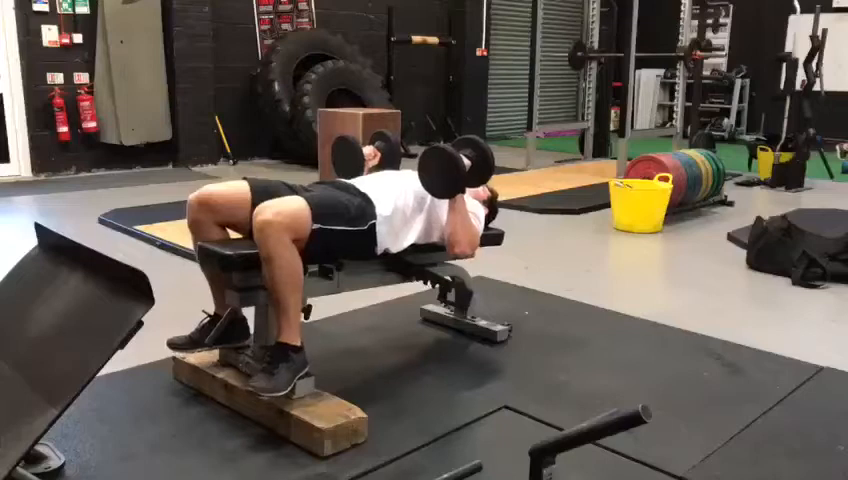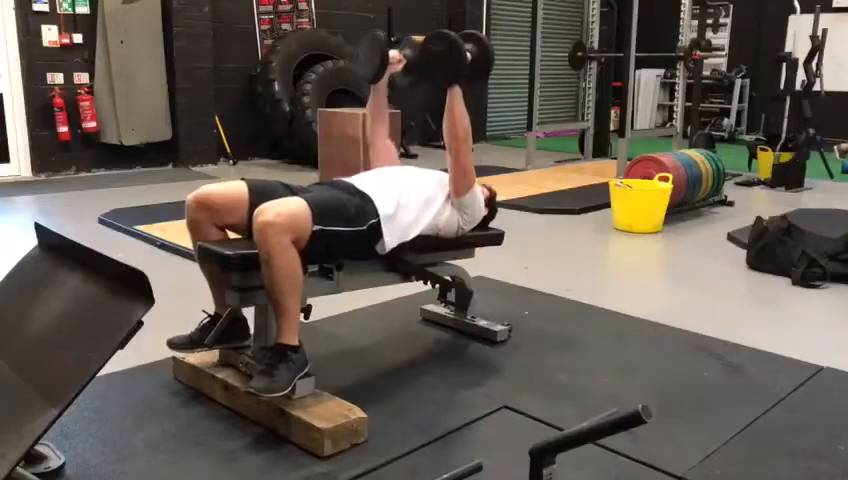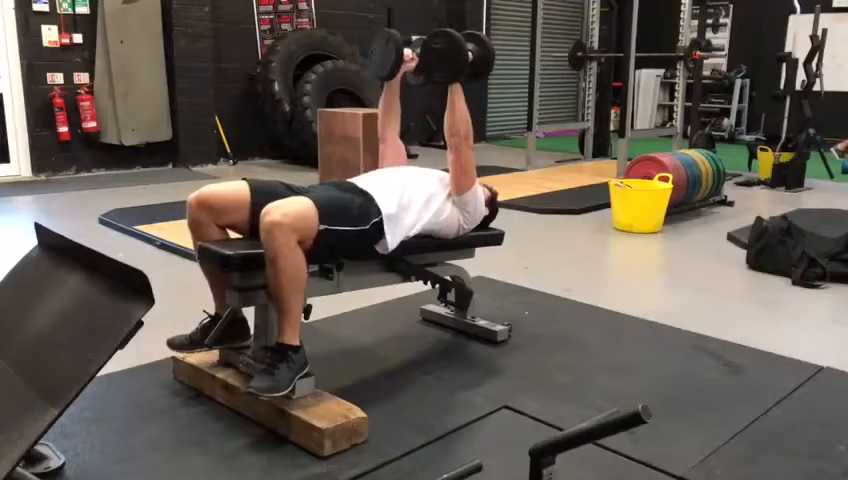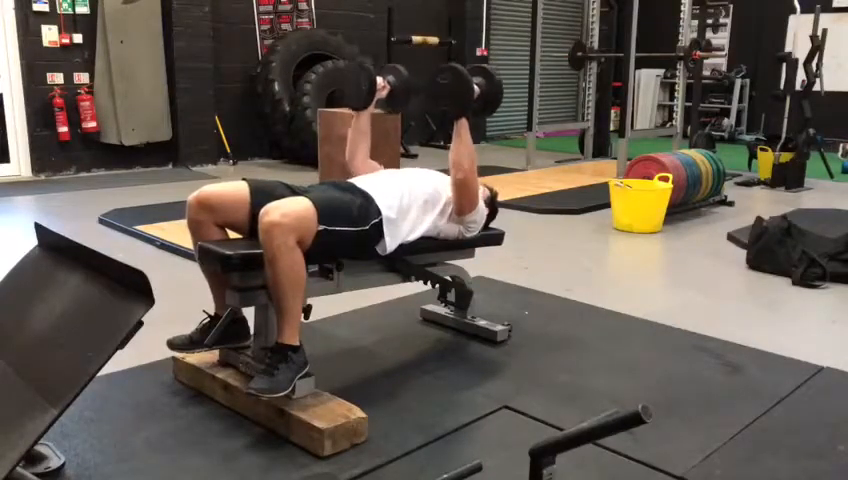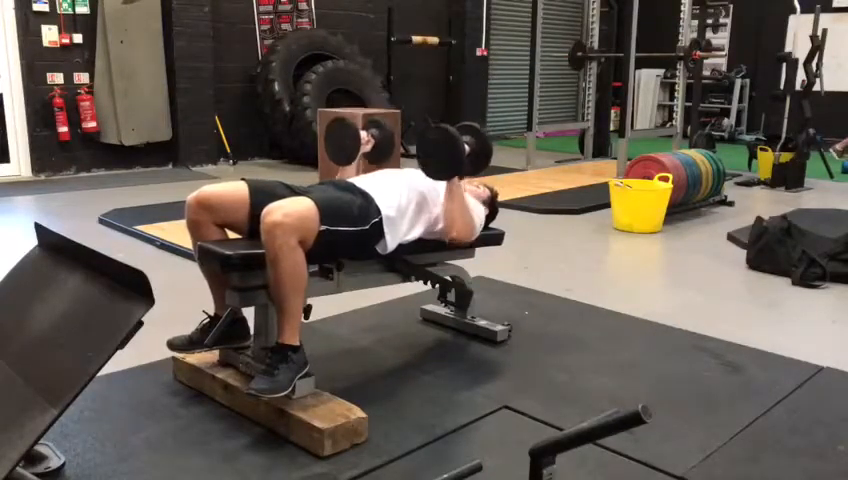
dt=0.7s
person 1, frame 1
left shoulder: (469, 210)
right shoulder: (422, 189)
left elbow: (462, 248)
right wrist: (361, 166)
left hip: (364, 215)
left knee: (272, 220)
right knee: (203, 203)
left ankle: (290, 351)
right ankle: (227, 321)
person 1, frame 2
left shoulder: (466, 210)
right shoulder: (421, 185)
left elbow: (460, 148)
right elbow: (378, 134)
left wrist: (454, 84)
right wrist: (381, 78)
left hip: (366, 215)
left knee: (271, 223)
right knee: (201, 204)
left ankle: (289, 352)
right ankle: (227, 321)
person 1, frame 3
left shoulder: (465, 211)
right shoulder: (419, 184)
left elbow: (460, 145)
right elbow: (388, 135)
left wrist: (455, 82)
right wrist: (395, 75)
left hip: (370, 215)
right hip: (331, 193)
left knee: (278, 222)
right knee: (203, 204)
left ankle: (290, 352)
right ankle: (228, 322)
person 1, frame 4
left shoulder: (467, 217)
right shoulder: (418, 189)
left elbow: (465, 175)
right elbow: (357, 159)
left wrist: (461, 116)
right wrist: (367, 102)
left hip: (369, 214)
left knee: (277, 222)
right knee: (202, 204)
left ankle: (289, 352)
right ankle: (228, 322)
person 1, frame 5
left shoulder: (469, 209)
right shoulder: (424, 186)
left elbow: (458, 234)
left wrist: (454, 173)
left hip: (370, 214)
left knee: (279, 221)
right knee: (202, 203)
left ankle: (289, 352)
right ankle: (228, 322)
